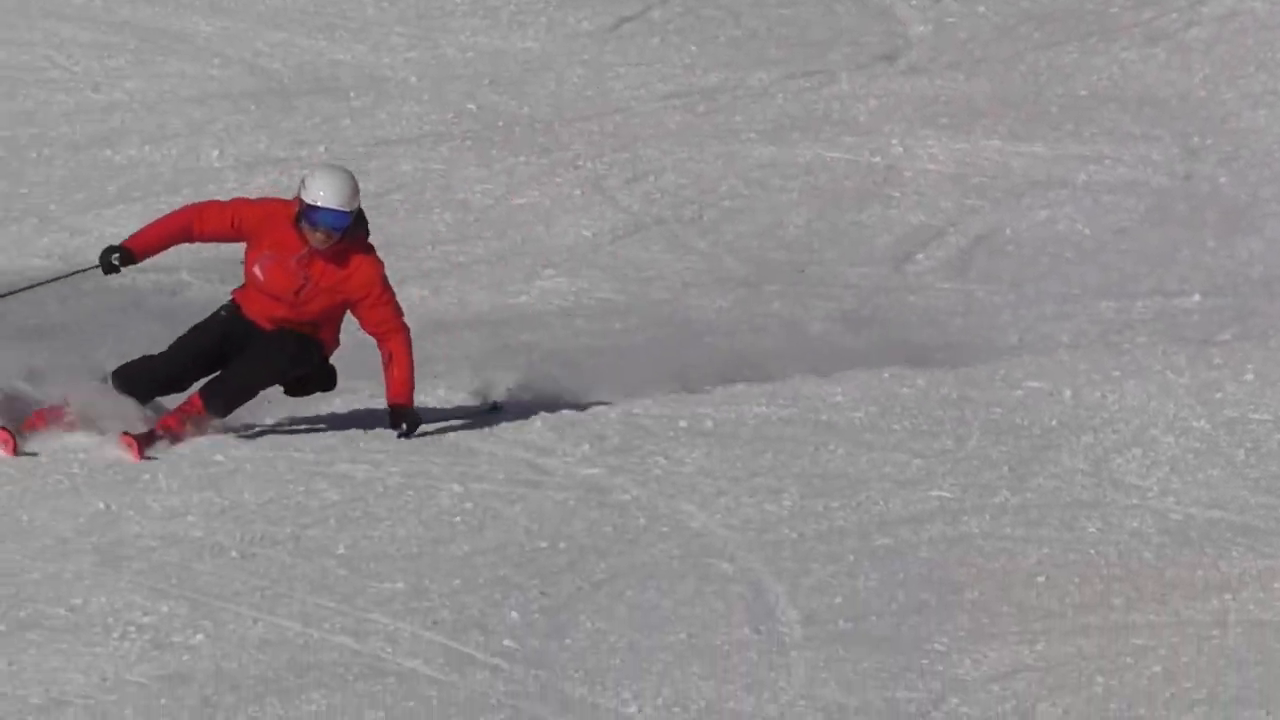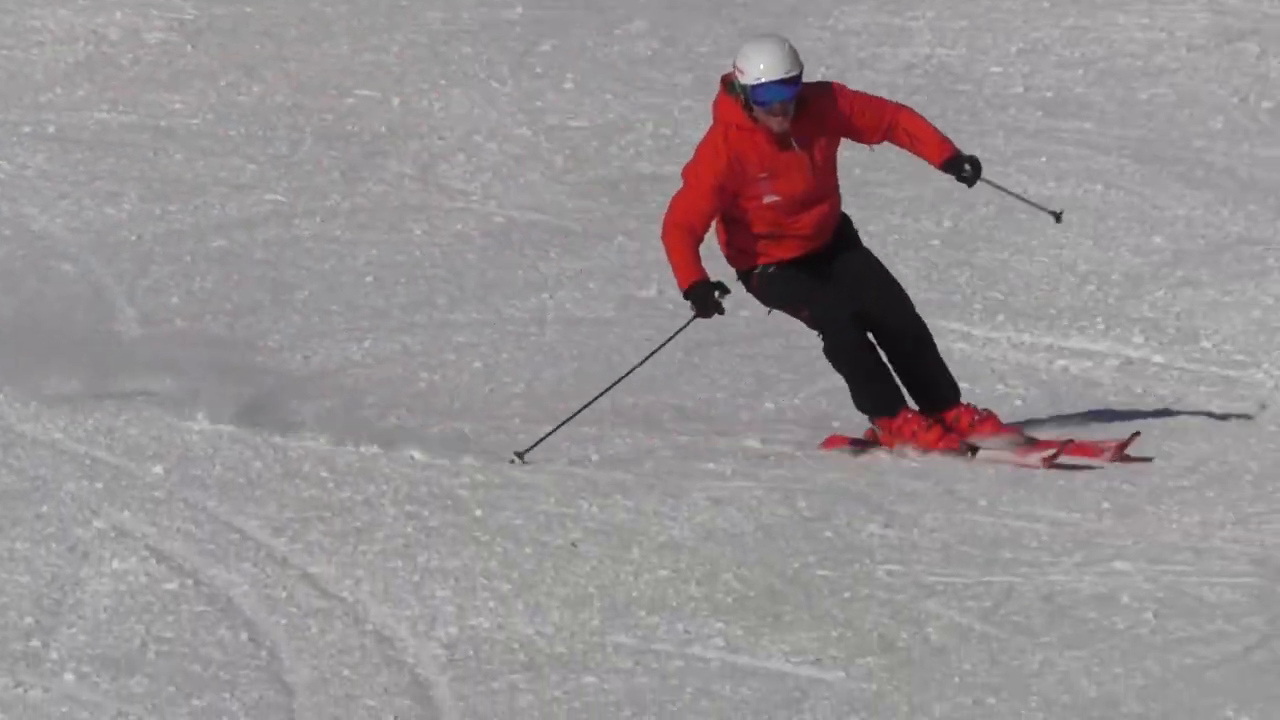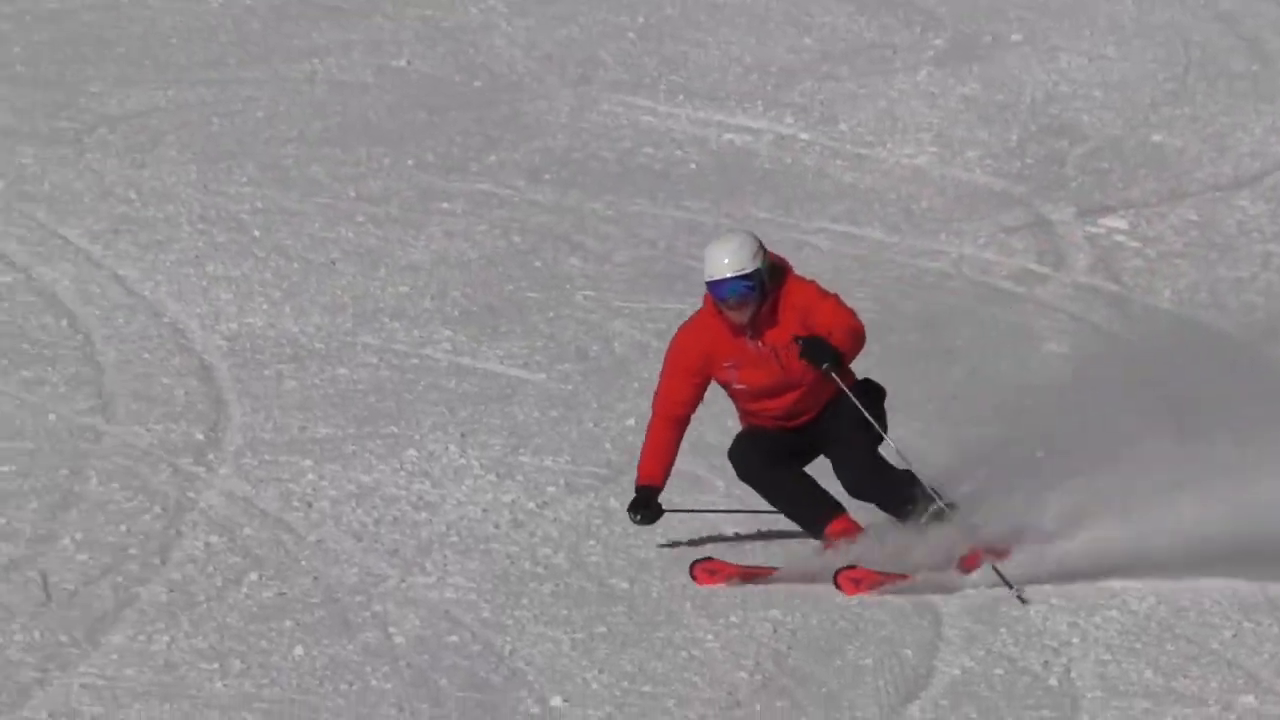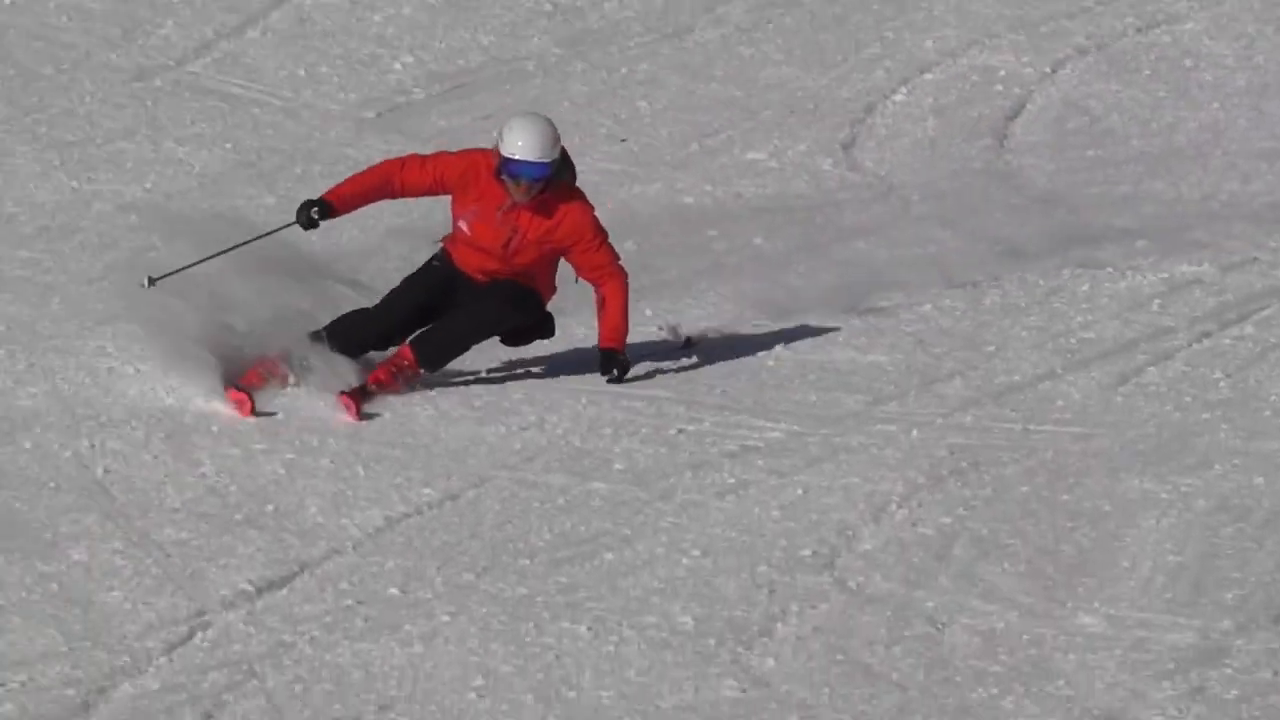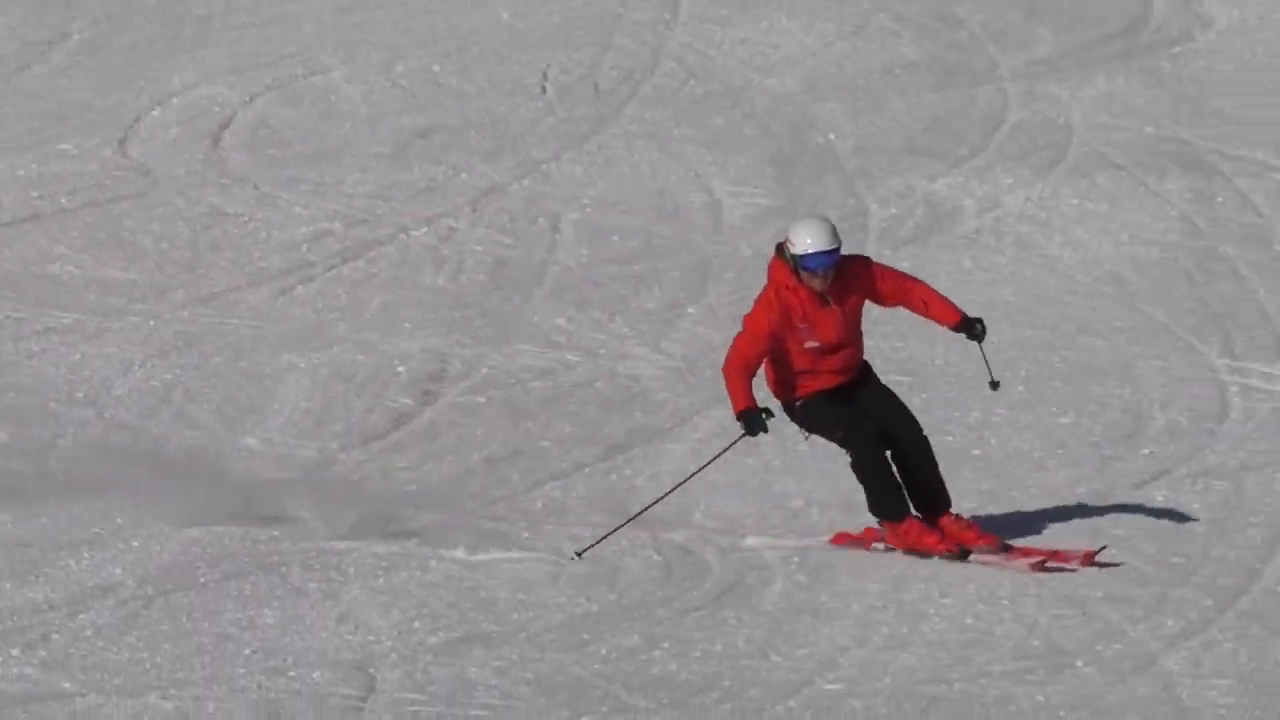
dt=1s
person 1, frame 1
left shoulder: (360, 267)
right shoulder: (270, 216)
left elbow: (393, 332)
right elbow: (199, 218)
left wrist: (400, 403)
right wrist: (131, 249)
left hip: (299, 343)
right hip: (246, 318)
left knee: (281, 354)
right knee: (176, 363)
left ankle: (191, 415)
person 1, frame 2
left shoulder: (825, 103)
right shoulder: (723, 147)
left elbow: (893, 118)
right elbow: (679, 225)
left wrist: (948, 156)
right wrist: (694, 284)
left hip: (829, 242)
right hip: (771, 265)
left knee: (898, 318)
right knee: (841, 318)
left ankle: (950, 414)
right ankle: (893, 422)
person 1, frame 3
left shoulder: (796, 295)
right shoulder: (696, 338)
left elbow: (849, 328)
right elbow: (670, 413)
left wrist: (833, 352)
right wrist: (648, 487)
left hip: (834, 406)
right hip: (772, 429)
left knee: (859, 473)
right knee: (746, 456)
right ankle: (841, 532)
person 1, frame 4
left shoulder: (570, 213)
right shoulder: (471, 167)
left elbow: (610, 276)
right elbow: (399, 173)
left wrist: (611, 347)
right wrist: (331, 203)
left hip: (515, 294)
right hip: (456, 269)
left knee: (493, 306)
right knee: (387, 319)
left ankle: (406, 364)
person 1, frame 5
left shoulder: (856, 274)
right shoulder: (775, 302)
left elbow: (908, 288)
right elbow: (739, 360)
left wrist: (959, 320)
right wrist: (745, 409)
left hip: (854, 379)
right hip: (807, 396)
left knee: (909, 436)
right knee: (865, 438)
left ankle: (942, 519)
right ankle: (899, 525)
